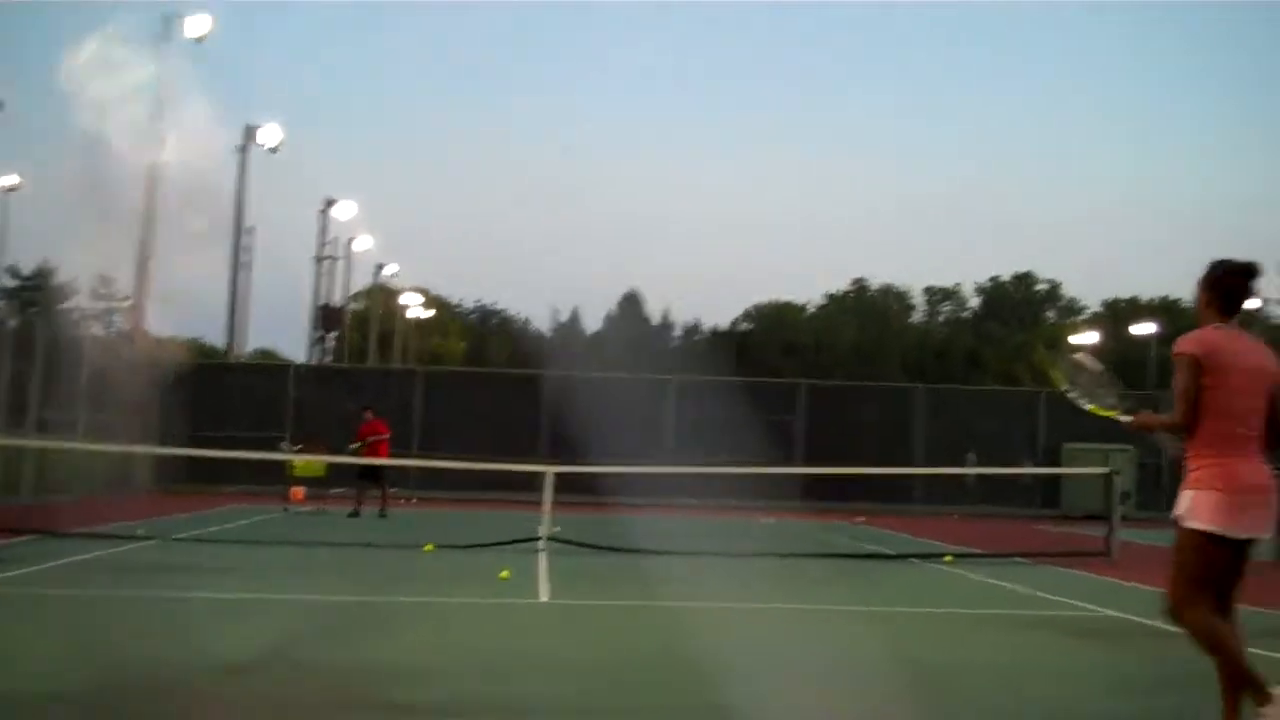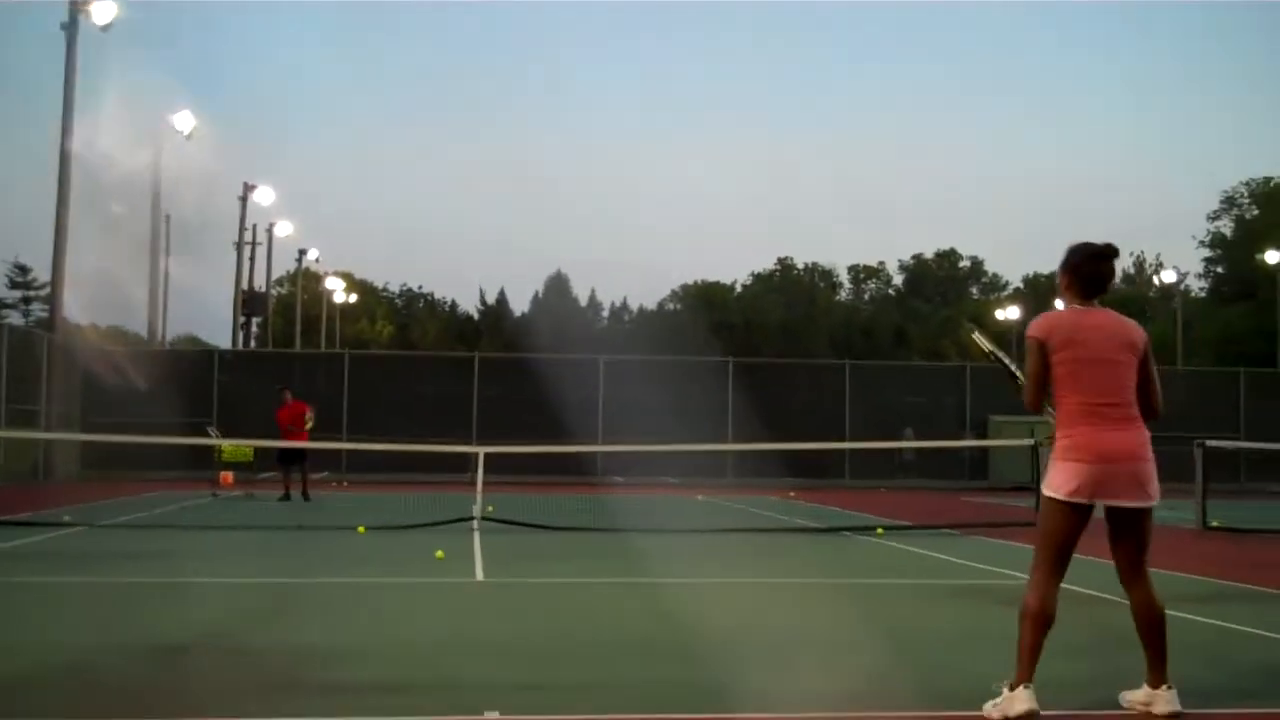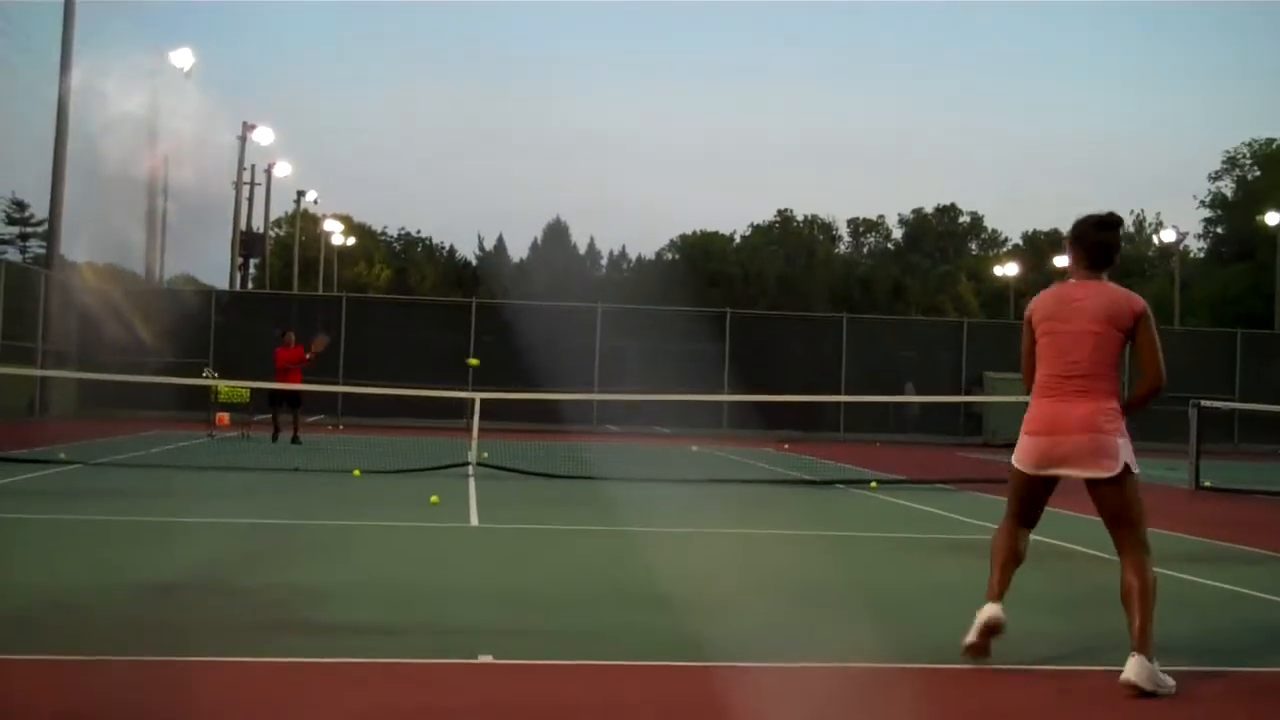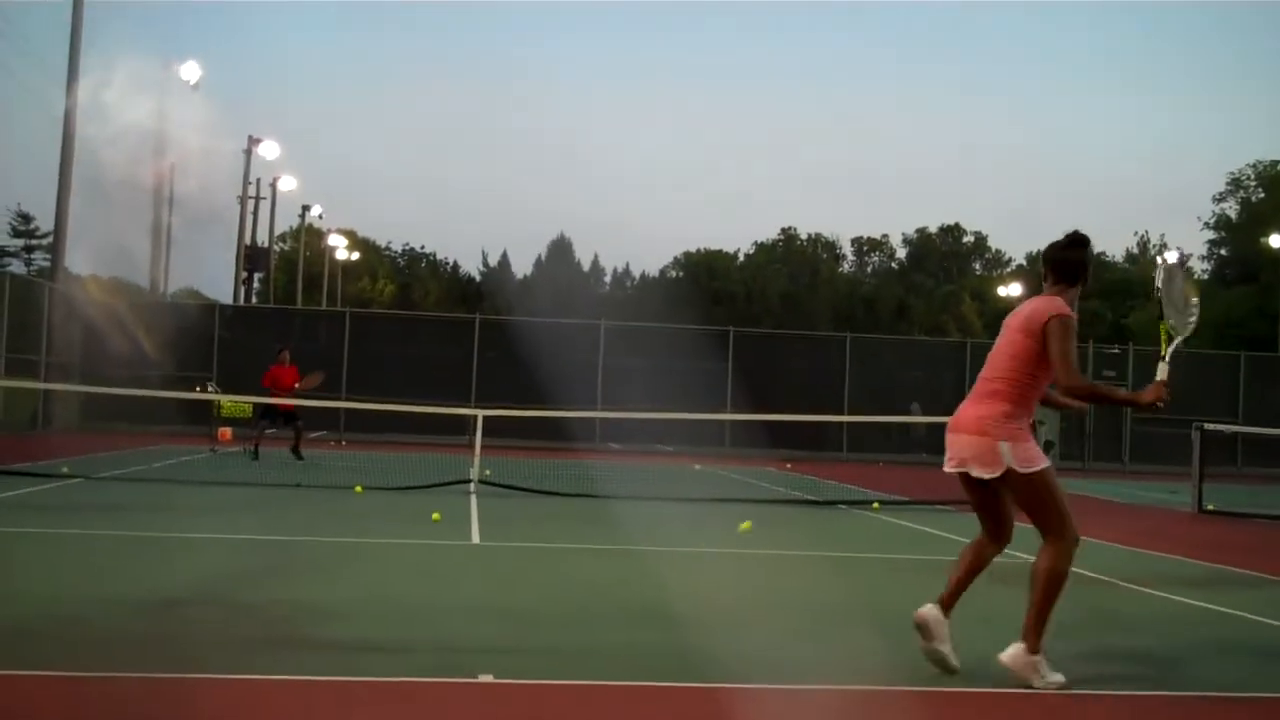
dt=0.4s
person 1, frame 1
left shoulder: (1193, 344)
left elbow: (1183, 420)
left wrist: (1149, 421)
left hip: (1213, 488)
left knee: (1184, 607)
right knee: (1215, 608)
person 1, frame 2
left shoulder: (1045, 327)
right shoulder: (1133, 331)
left elbow: (1033, 402)
right elbow: (1153, 407)
left wrist: (1060, 400)
left hip: (1077, 459)
right hip: (1135, 459)
left knee: (1044, 576)
right knee: (1136, 579)
person 1, frame 3
left shoulder: (1040, 303)
right shoulder: (1132, 305)
right elbow: (1154, 381)
left hip: (1042, 429)
right hip: (1100, 434)
left knee: (1013, 525)
right knee: (1134, 550)
left ankle: (992, 607)
right ankle: (1141, 657)
person 1, frame 4
left shoulder: (1024, 310)
right shoulder: (1057, 314)
right elbow: (1067, 383)
left wrist: (1071, 404)
right wrist: (1135, 398)
left hip: (965, 427)
right hip: (999, 433)
left knee: (995, 536)
right knee: (1061, 538)
left ankle: (938, 612)
right ankle: (1026, 648)
